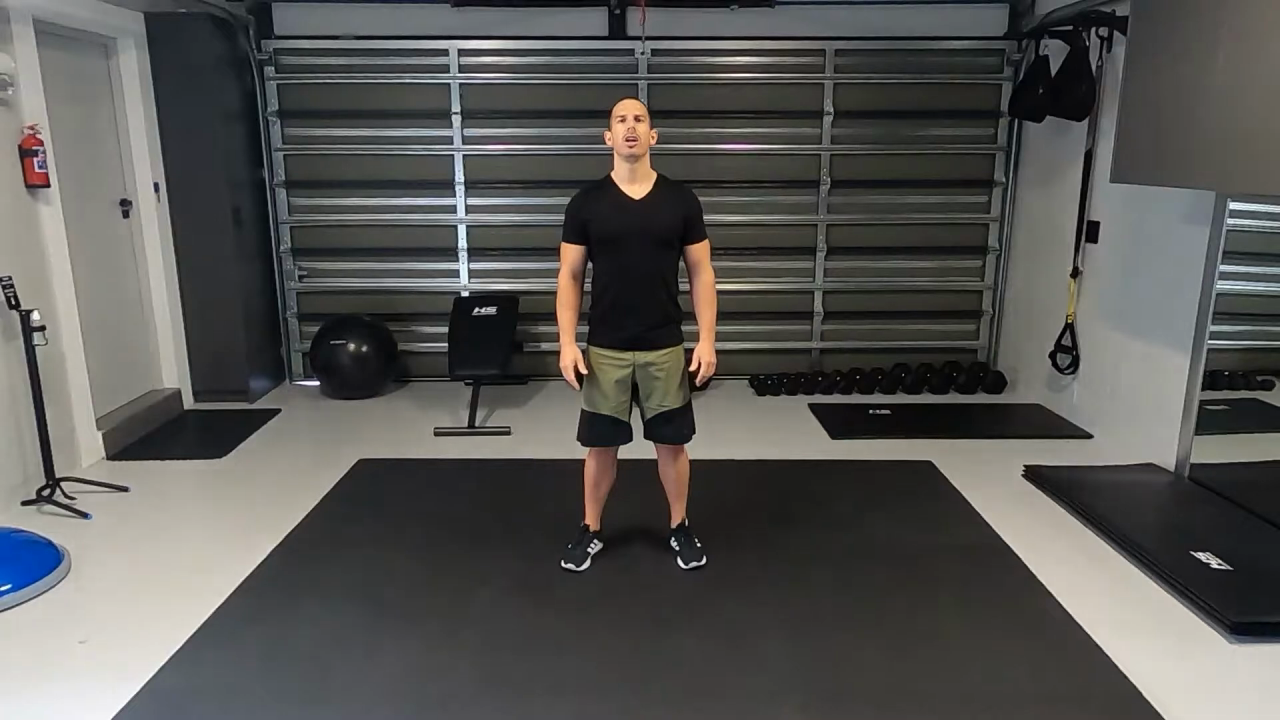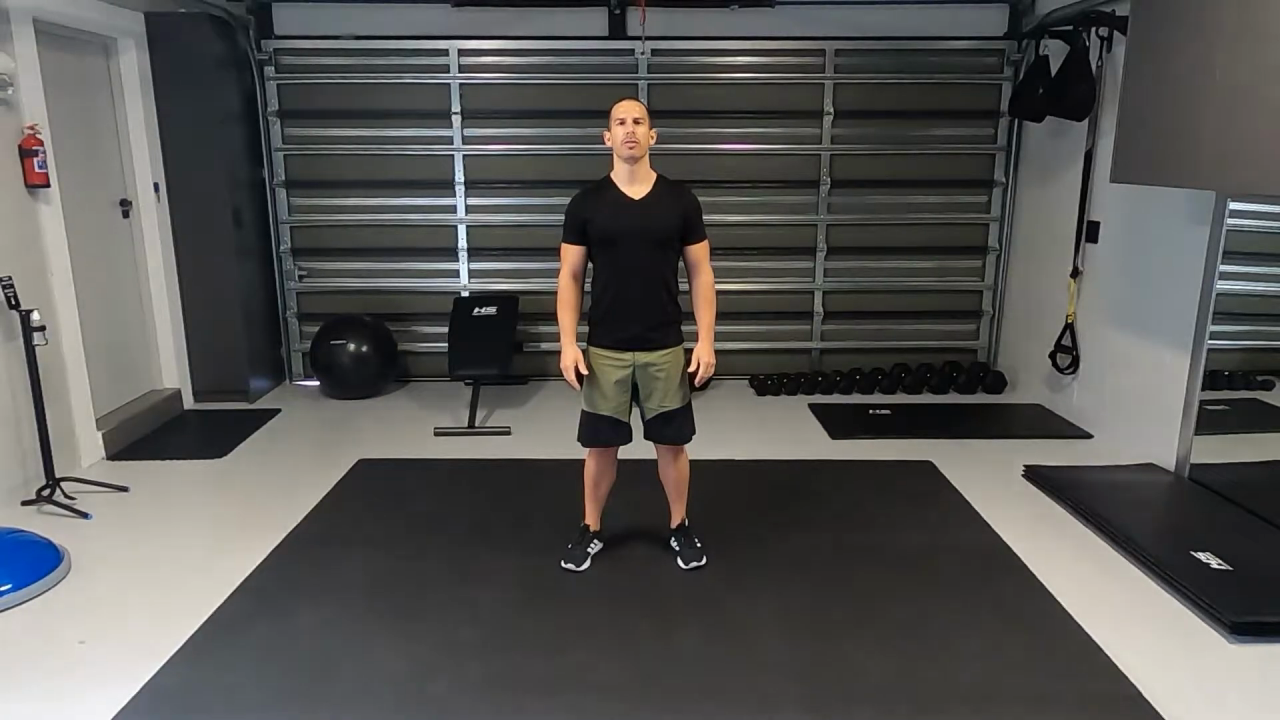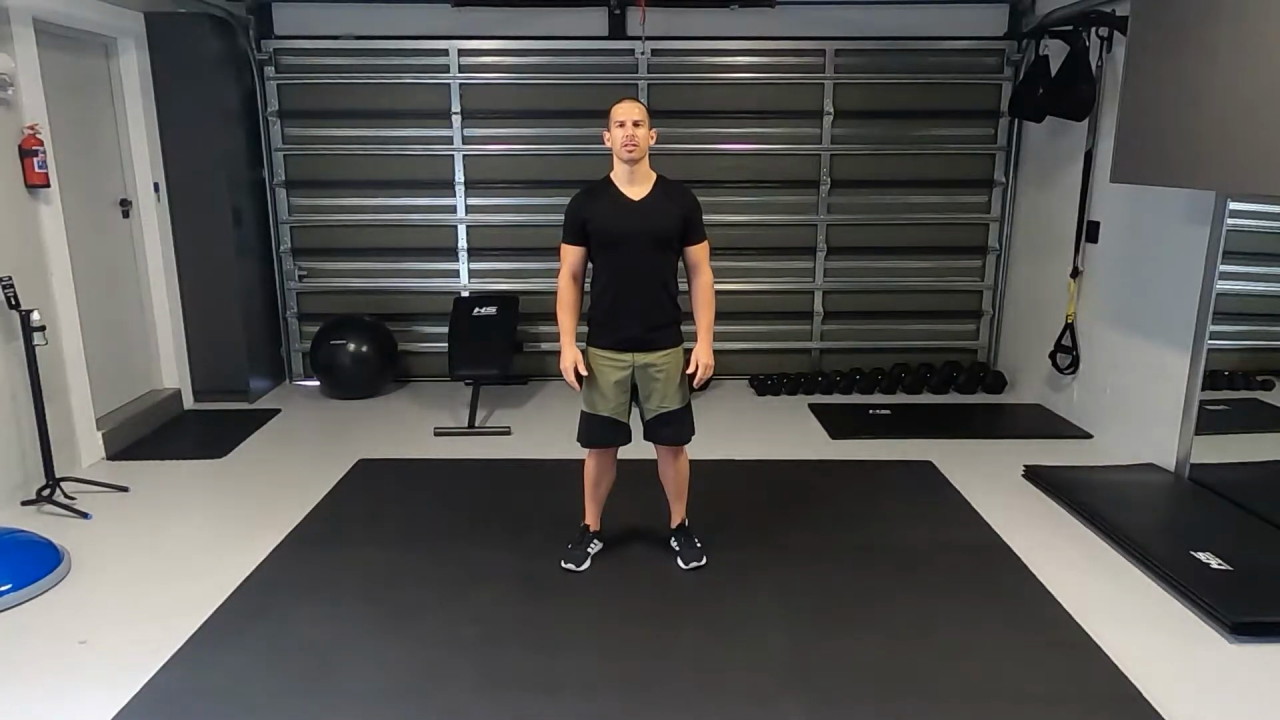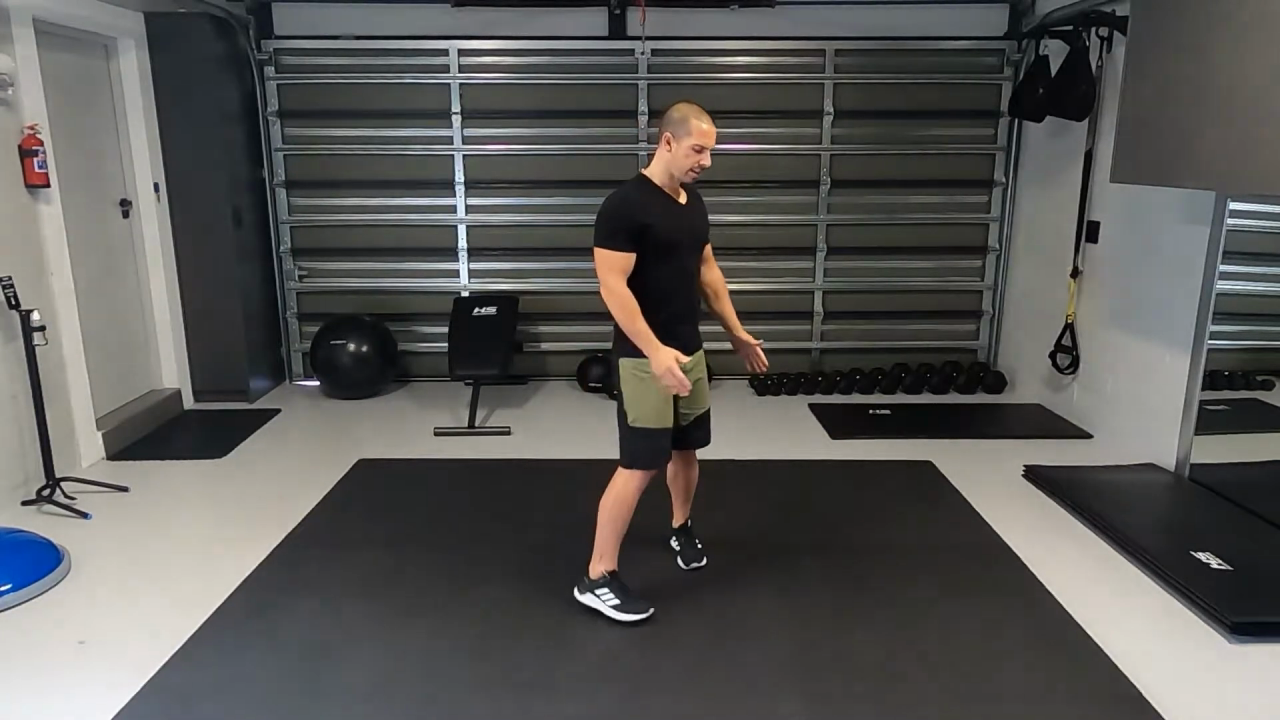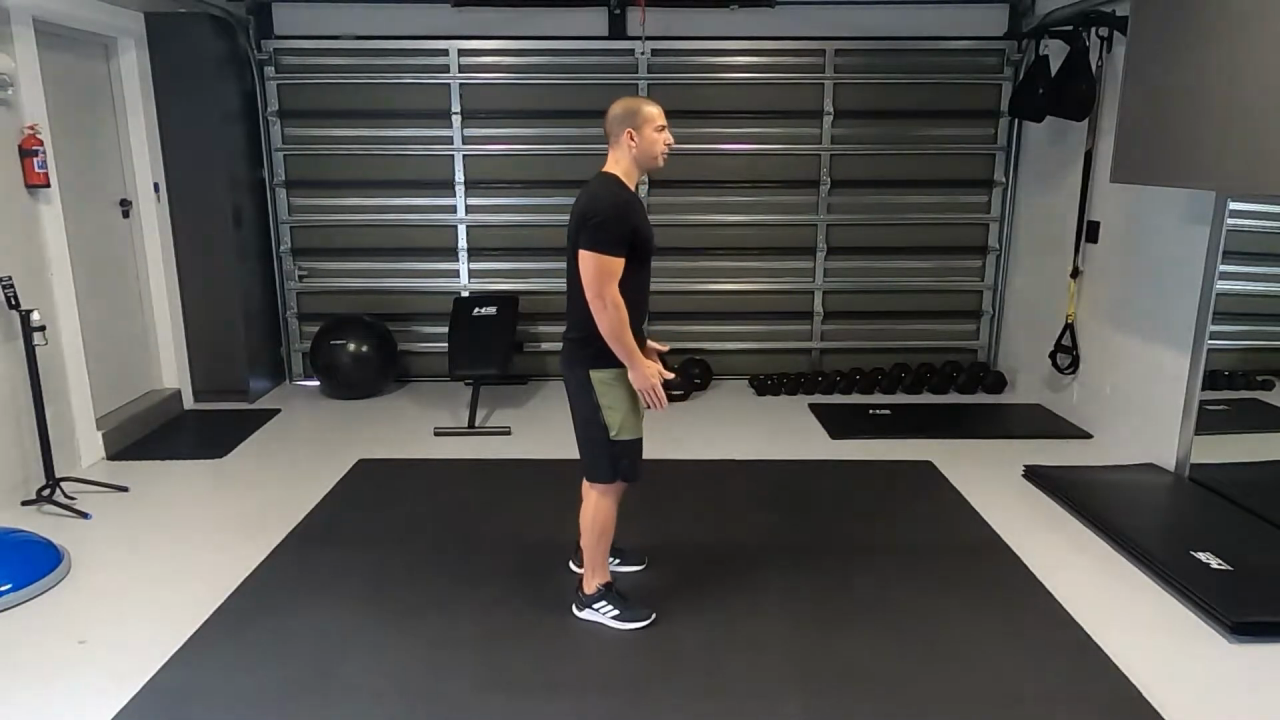
dt=1s
person 1, frame 1
left shoulder: (680, 199)
right shoulder: (587, 202)
left elbow: (701, 272)
right elbow: (569, 275)
left wrist: (706, 339)
right wrist: (567, 343)
left hip: (665, 347)
right hip: (605, 348)
left knee: (671, 442)
right knee: (601, 444)
left ankle: (679, 527)
right ankle: (590, 530)
person 1, frame 2
left shoulder: (680, 199)
right shoulder: (587, 203)
left elbow: (700, 272)
right elbow: (570, 276)
left wrist: (706, 339)
right wrist: (568, 343)
left hip: (665, 348)
right hip: (605, 349)
left knee: (672, 442)
right knee: (601, 444)
left ankle: (680, 527)
right ankle: (590, 530)
person 1, frame 3
left shoulder: (679, 199)
right shoulder: (586, 203)
left elbow: (700, 273)
right elbow: (570, 276)
left wrist: (705, 341)
right wrist: (568, 343)
left hip: (665, 348)
right hip: (604, 349)
left knee: (672, 442)
right knee: (601, 444)
left ankle: (680, 527)
right ankle: (590, 530)
person 1, frame 4
left shoulder: (693, 201)
right shoulder: (625, 204)
left elbow: (706, 271)
right elbow: (613, 286)
left wrist: (735, 331)
right wrist: (653, 352)
left hip: (685, 350)
right hip: (644, 356)
left knee: (685, 448)
right knee: (640, 464)
left ankle: (681, 528)
right ankle: (598, 577)
person 1, frame 5
left shoulder: (616, 197)
right shoulder: (608, 204)
right elbow: (600, 294)
left wrist: (639, 346)
right wrist: (635, 363)
left hip: (610, 355)
right hip: (600, 362)
left knee: (604, 465)
right knee: (612, 473)
left ankle: (591, 549)
right ankle: (594, 591)
